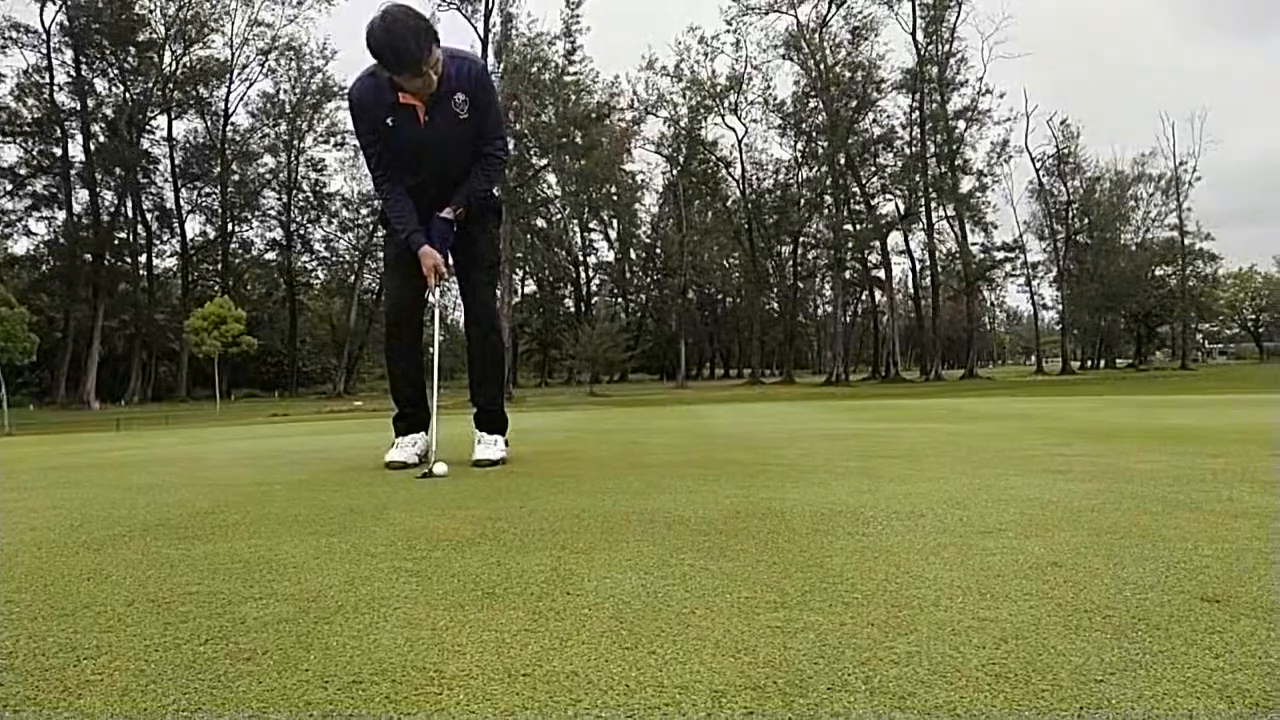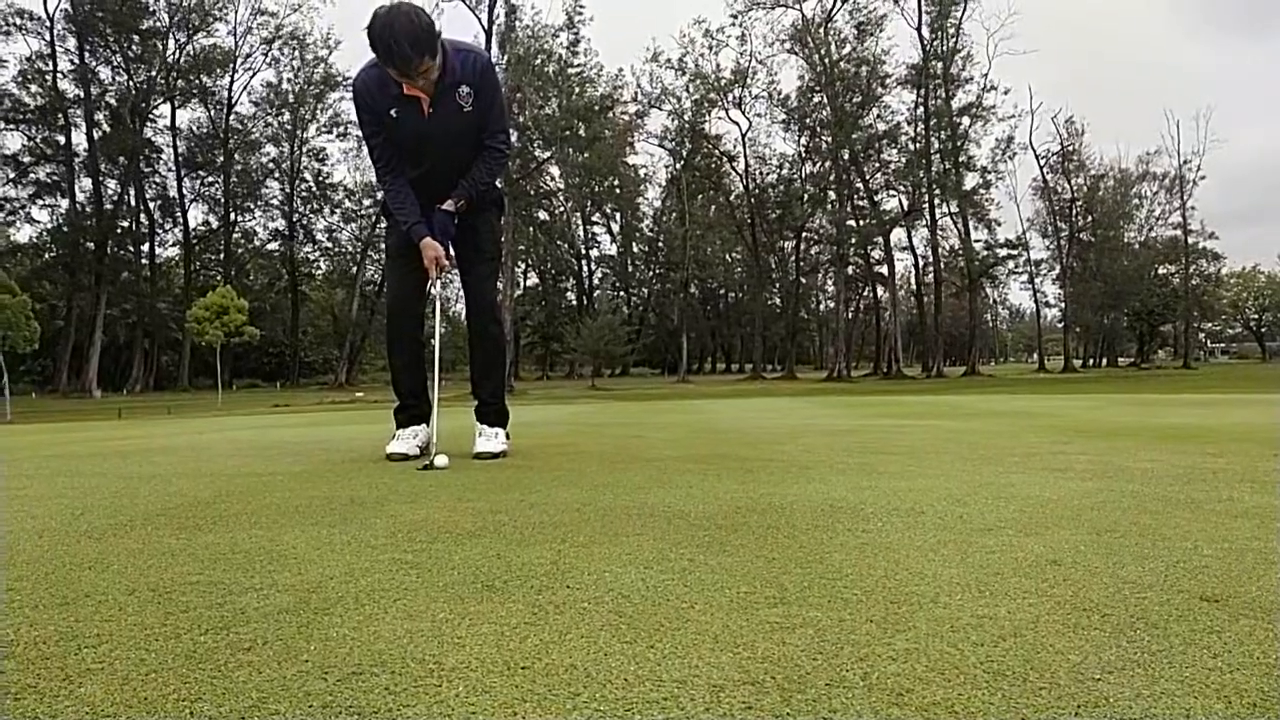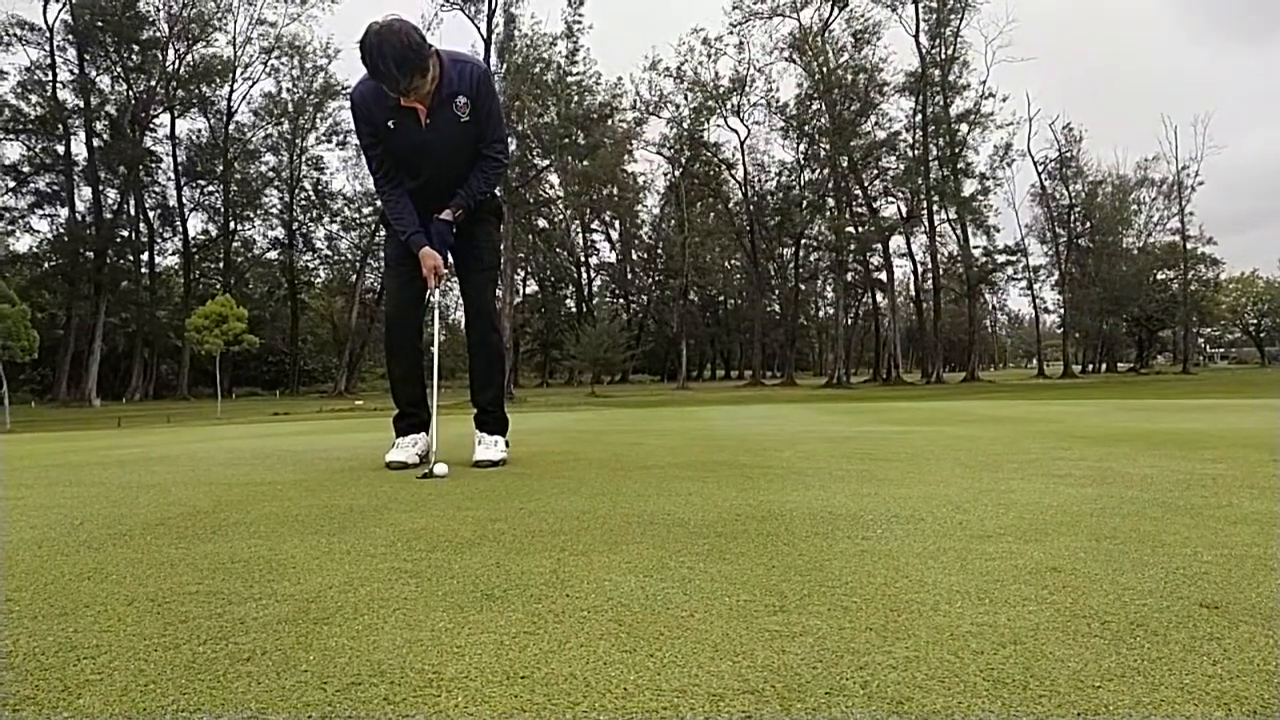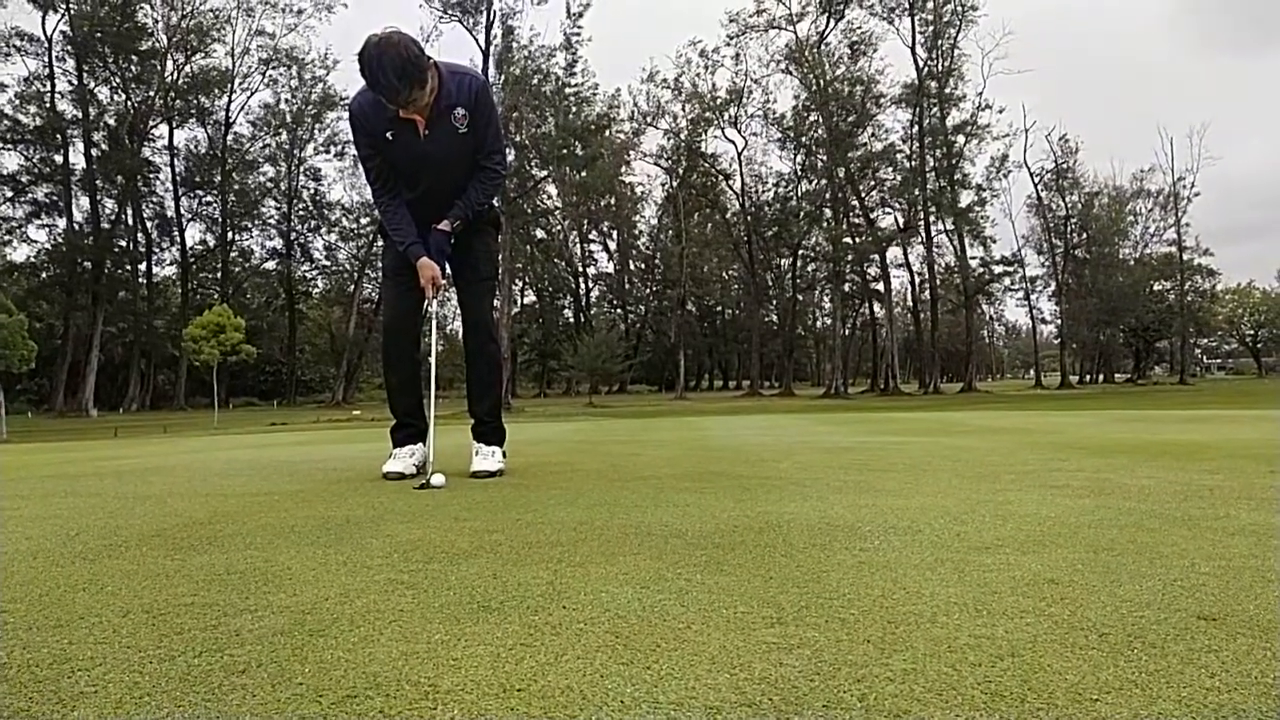
dt=0.5s
person 1, frame 1
left shoulder: (471, 72)
right shoulder: (365, 95)
left elbow: (495, 152)
right elbow: (386, 180)
left wrist: (454, 211)
right wrist: (420, 243)
left hip: (471, 207)
right hip: (408, 214)
left knee: (482, 311)
right knee: (400, 315)
left ankle: (491, 429)
right ankle: (411, 430)
person 1, frame 2
left shoulder: (475, 65)
right shoulder: (369, 86)
left elbow: (498, 146)
right elbow: (388, 171)
left wrist: (455, 203)
right wrist: (420, 234)
left hip: (473, 199)
right hip: (409, 206)
left knee: (483, 303)
right knee: (400, 307)
left ankle: (492, 421)
right ankle: (411, 422)
person 1, frame 3
left shoulder: (472, 76)
right shoulder: (365, 99)
left elbow: (495, 155)
right elbow: (386, 181)
left wrist: (453, 212)
right wrist: (419, 244)
left hip: (472, 208)
right hip: (408, 216)
left knee: (482, 312)
right knee: (400, 316)
left ankle: (491, 429)
right ankle: (411, 430)
person 1, frame 4
left shoulder: (470, 88)
right shoulder: (364, 110)
left elbow: (493, 166)
right elbow: (385, 193)
left wrist: (451, 223)
right wrist: (417, 254)
left hip: (470, 219)
right hip: (406, 227)
left knee: (480, 322)
right knee: (397, 326)
left ankle: (489, 439)
right ankle: (409, 440)
